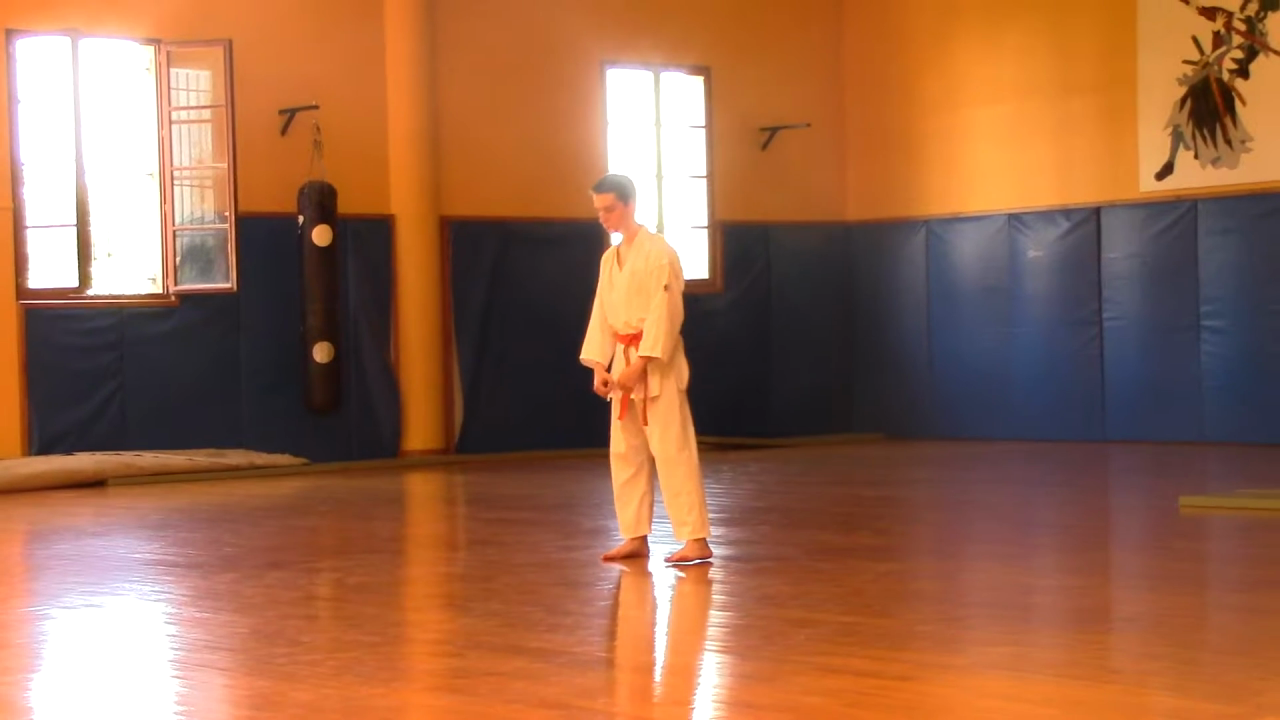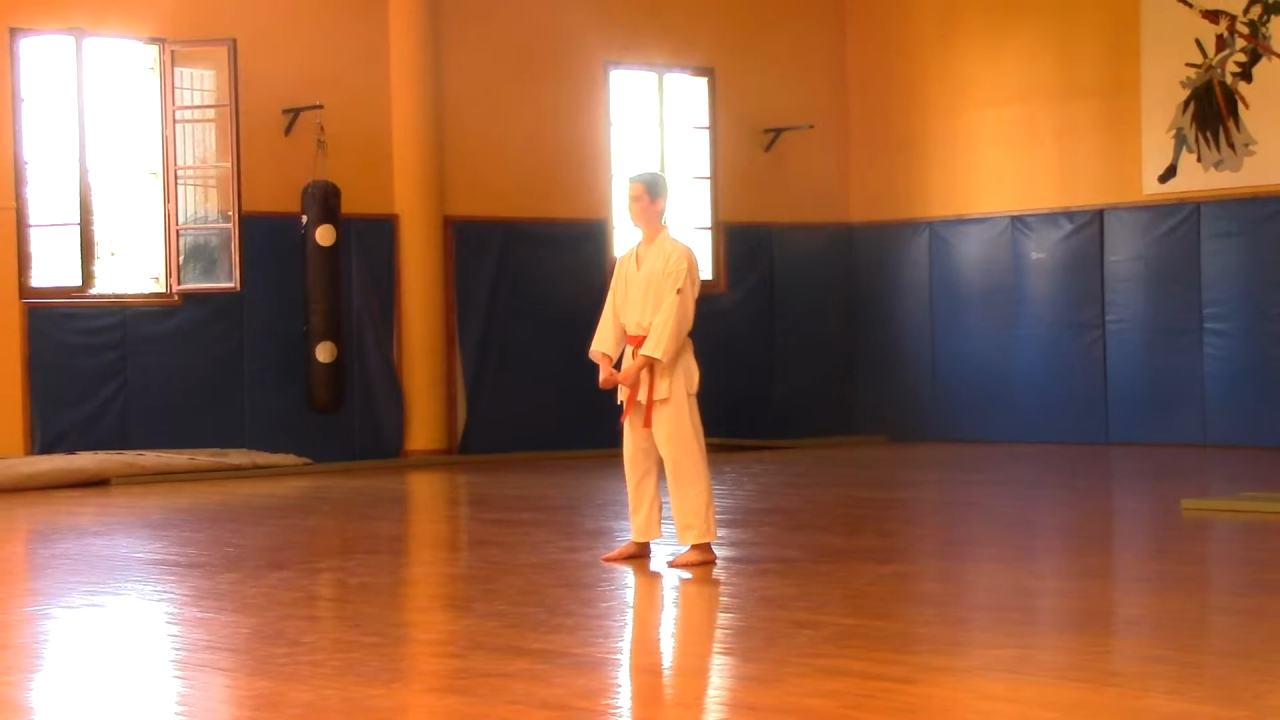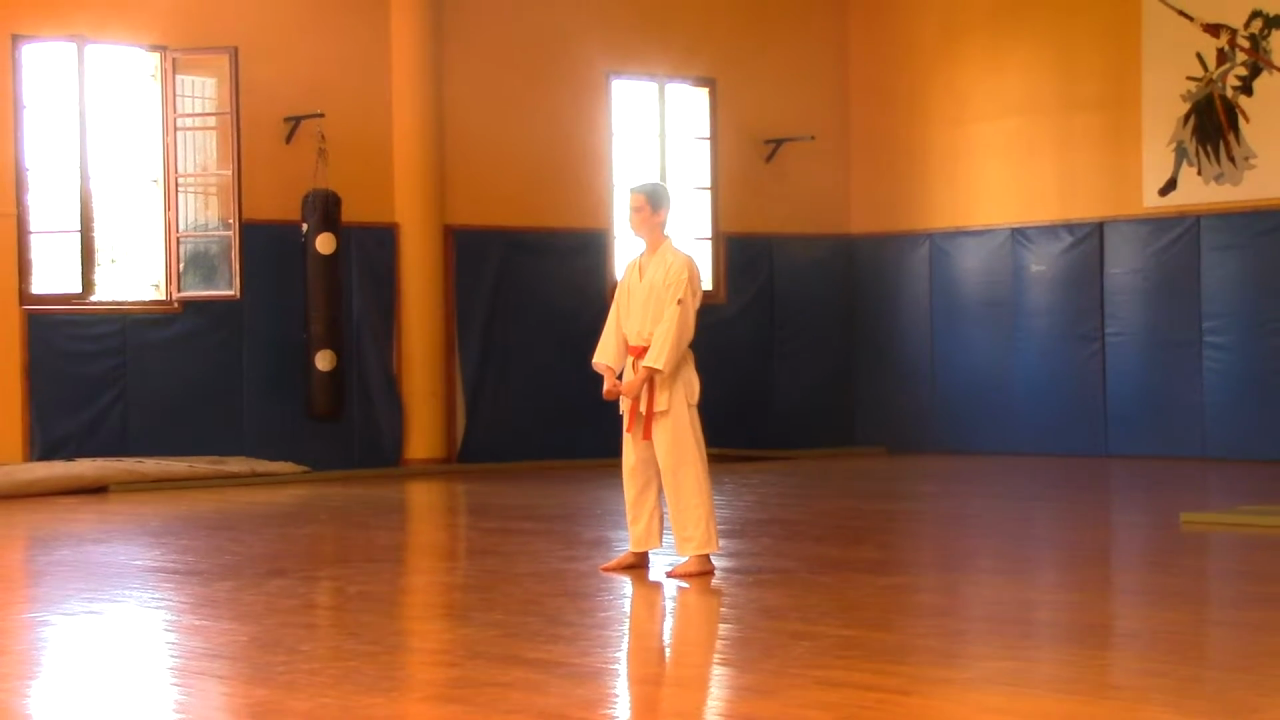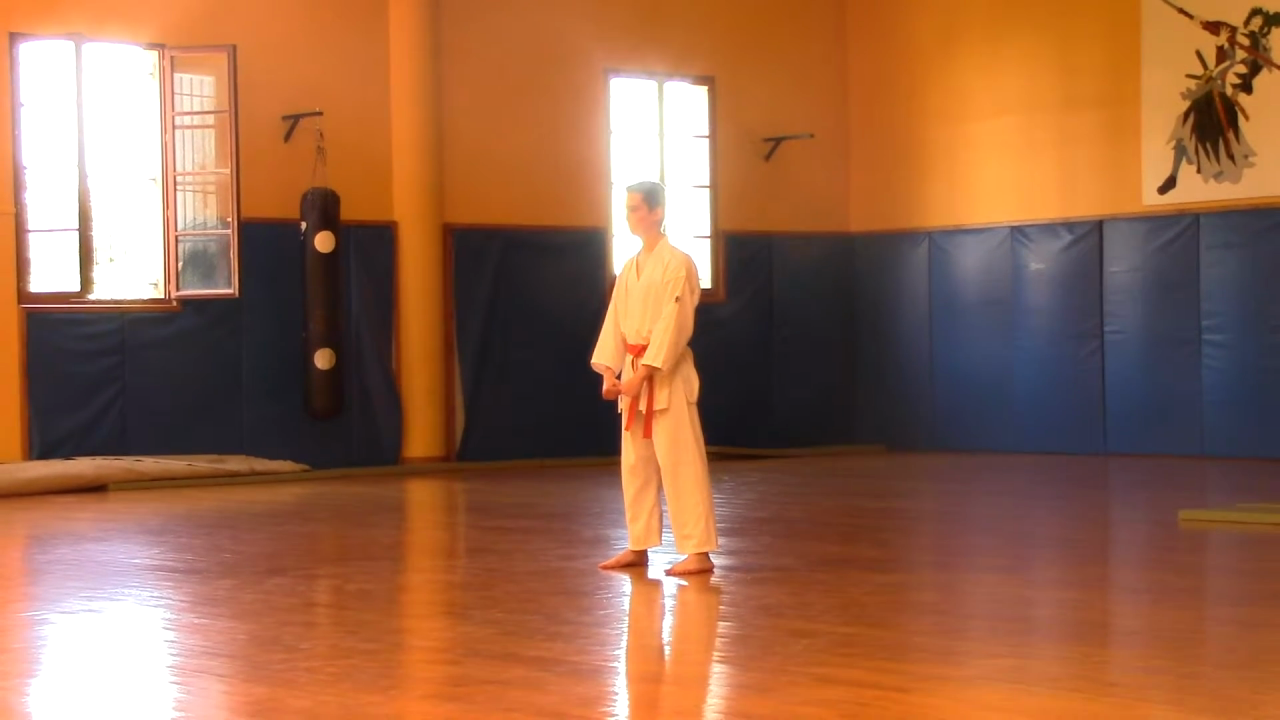
dt=0.7s
person 1, frame 1
left shoulder: (659, 252)
right shoulder: (609, 258)
left elbow: (665, 314)
right elbow: (601, 316)
left wrist: (640, 364)
right wrist: (599, 367)
left hip: (657, 362)
right hip: (623, 361)
left knee: (672, 450)
right knee: (625, 453)
left ankle: (696, 539)
right ankle: (635, 537)
person 1, frame 2
left shoulder: (678, 255)
right shoulder: (627, 260)
left elbow: (674, 318)
right elbow: (614, 313)
left wrist: (641, 364)
right wrist: (606, 360)
left hip: (667, 365)
right hip: (634, 363)
left knee: (682, 454)
right knee: (637, 456)
left ankle: (701, 543)
right ankle: (641, 538)
person 1, frame 3
left shoulder: (680, 265)
right shoulder: (633, 269)
left elbow: (675, 328)
right elbow: (617, 322)
left wrist: (644, 375)
right wrist: (610, 372)
left hip: (668, 376)
right hip: (634, 374)
left knee: (681, 465)
right knee: (636, 466)
left ankle: (700, 554)
right ankle: (639, 548)
person 1, frame 4
left shoulder: (677, 263)
right shoulder: (630, 267)
left elbow: (674, 326)
right elbow: (616, 322)
left wrist: (644, 373)
right wrist: (610, 371)
left hip: (667, 375)
right hip: (634, 373)
left knee: (682, 464)
right knee: (636, 464)
left ankle: (698, 552)
right ankle: (638, 546)
